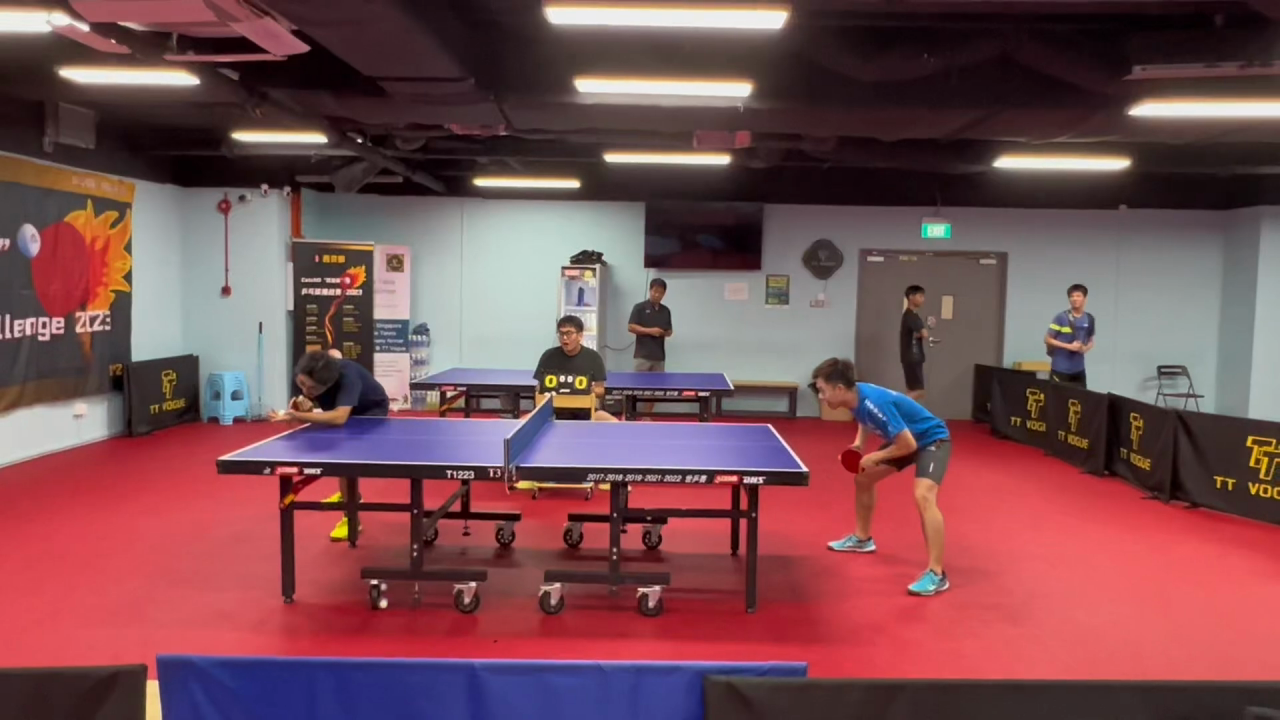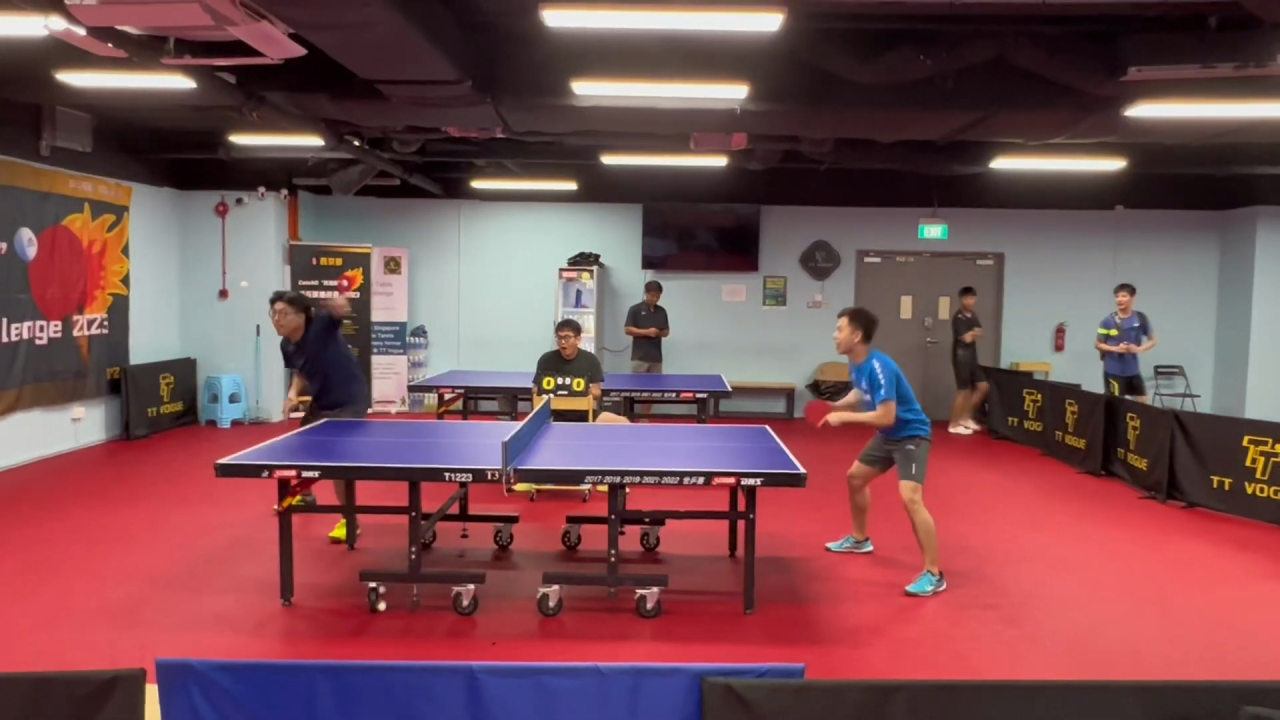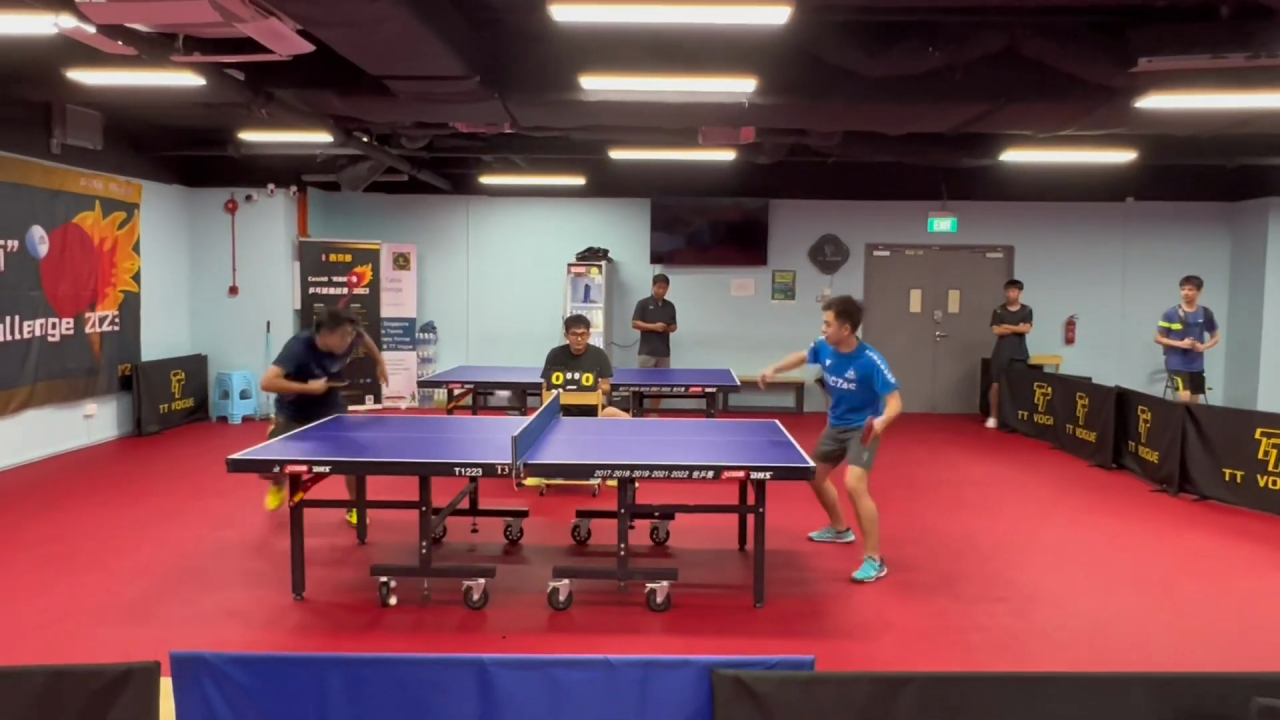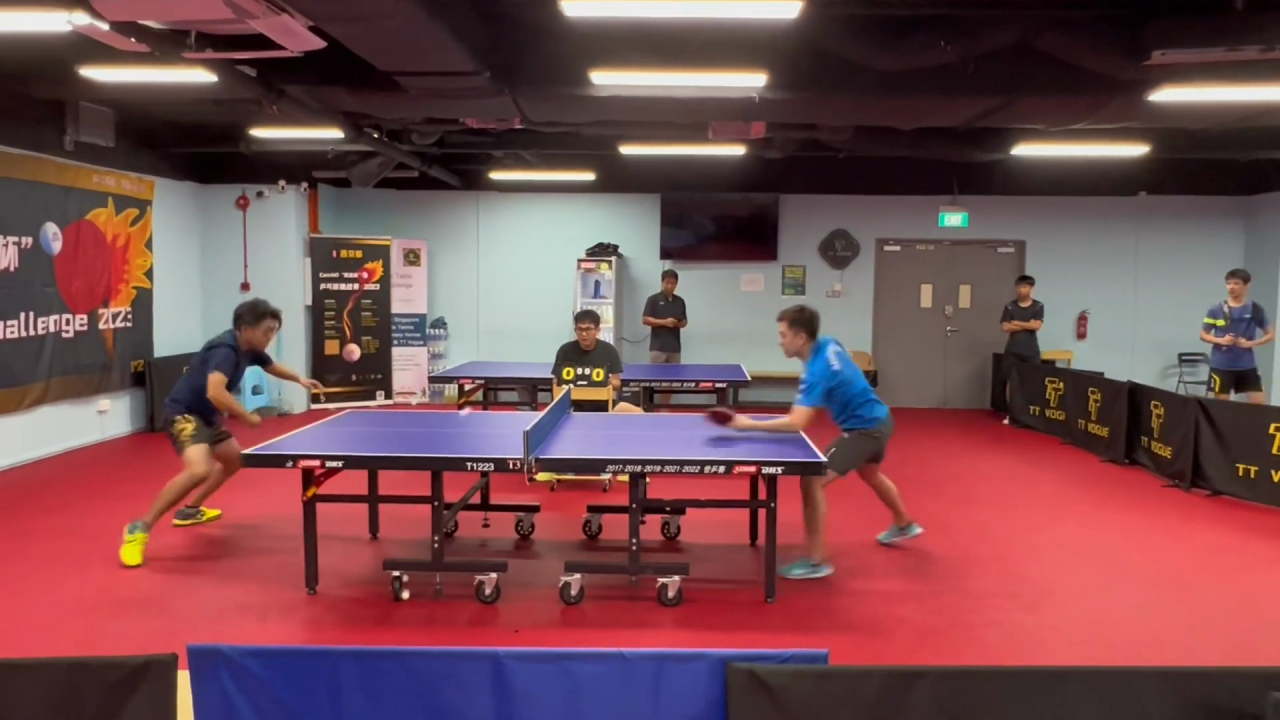
dt=0.7s
person 1, frame 1
left shoulder: (876, 404)
right shoulder: (855, 395)
left elbow: (908, 445)
right elbow: (866, 421)
left wrist: (873, 457)
right wrist: (858, 444)
left hip: (932, 440)
right hip: (905, 438)
left knee: (923, 496)
right knee: (863, 477)
left ankle: (936, 574)
right ankle: (862, 538)
person 1, frame 2
left shoulder: (880, 368)
right shoulder: (856, 362)
left elbow: (885, 417)
left wrist: (844, 417)
right wrist: (839, 406)
left hip: (912, 435)
right hip: (888, 436)
left knee: (910, 497)
right knee: (855, 478)
left ankle: (934, 574)
right ankle: (860, 539)
person 1, frame 3
left shoulder: (871, 362)
right shoulder: (824, 347)
left elbow: (895, 402)
right elbow: (802, 357)
left wrist: (882, 421)
right wrist: (774, 370)
left hip: (864, 428)
right hip: (836, 426)
left knee: (854, 485)
right knee: (815, 476)
left ankle: (874, 558)
right ankle: (838, 528)
person 1, frame 4
left shoulder: (816, 373)
right shoulder: (828, 345)
left elbow: (796, 423)
left wrist: (749, 424)
left hip: (863, 431)
right hip: (879, 421)
left knee: (812, 482)
right knee: (870, 475)
left ankle: (817, 561)
right ankle: (903, 524)
person 2, frame 1
left shoulder: (347, 378)
right shoulder: (306, 378)
left elbow: (339, 417)
left wrist: (298, 416)
right wrist: (305, 406)
left hip: (371, 411)
right hip: (343, 410)
right ankle: (348, 494)
person 2, frame 2
left shoulder: (323, 325)
right shoulder: (287, 345)
left elbow: (339, 308)
left wrist: (339, 303)
right wrist: (293, 394)
left hip: (350, 404)
right hip: (321, 405)
left ankle: (349, 520)
right ankle: (305, 497)
person 2, frame 3
left shoulder: (351, 338)
right shoulder: (298, 347)
left elbow: (364, 339)
right elbow: (266, 383)
left wrist: (381, 365)
right wrist: (307, 388)
left hip: (329, 408)
right hip: (293, 412)
left ankle: (354, 507)
right ankle: (279, 487)
person 2, frame 4
left shoulder: (249, 348)
right shoulder: (224, 350)
left elbow: (272, 367)
right elbow: (214, 392)
left wrist: (300, 380)
right wrist: (247, 417)
left hip: (208, 415)
right hip: (184, 413)
left knee: (234, 459)
right knee: (199, 470)
left ankle: (189, 510)
right ankle: (139, 529)
